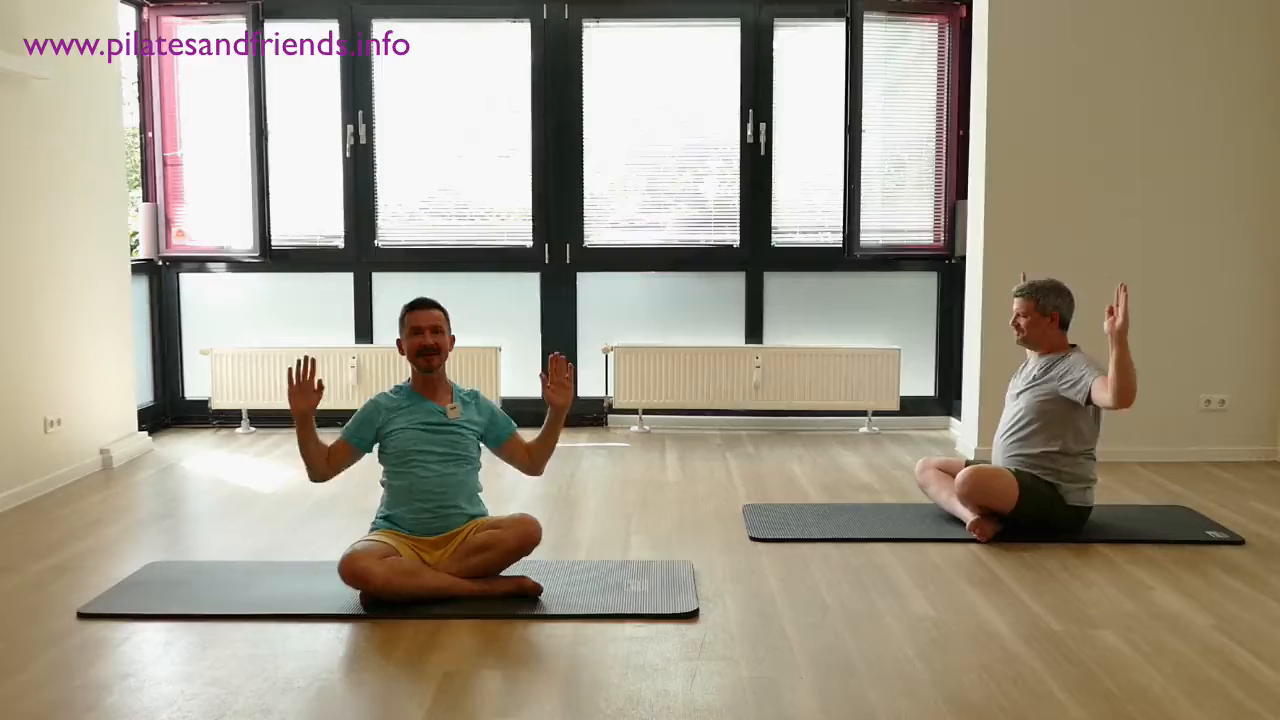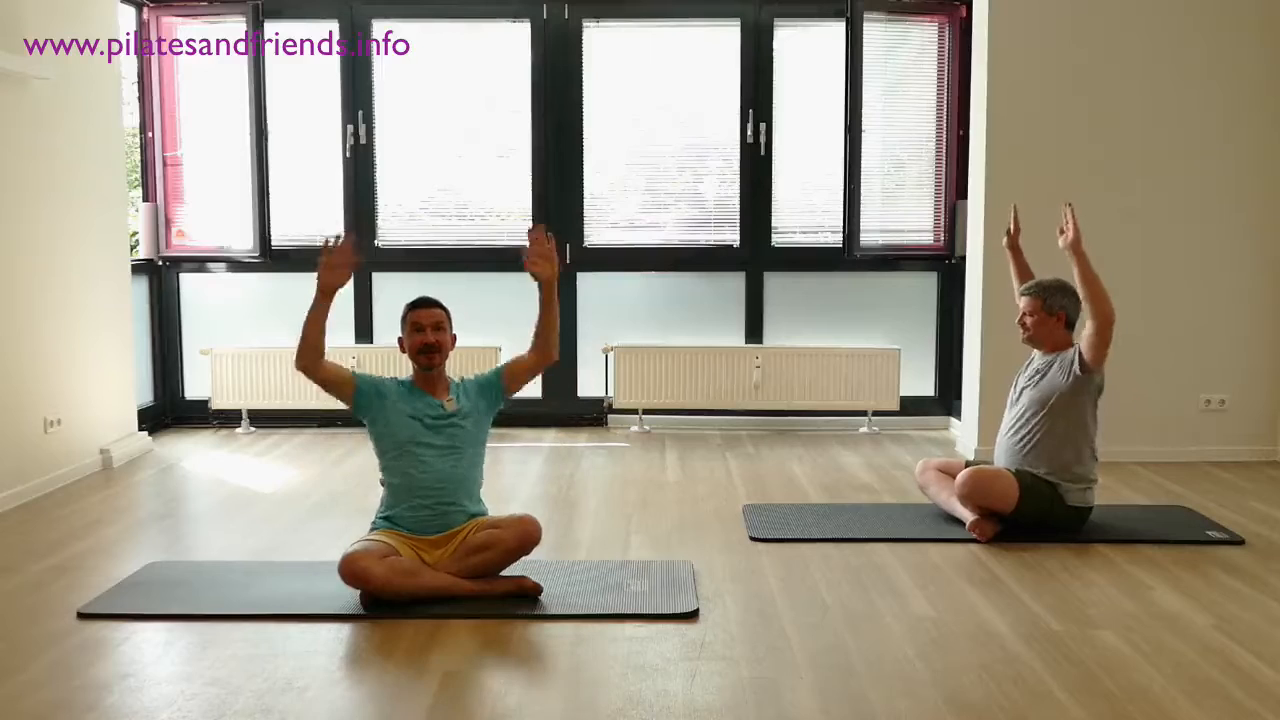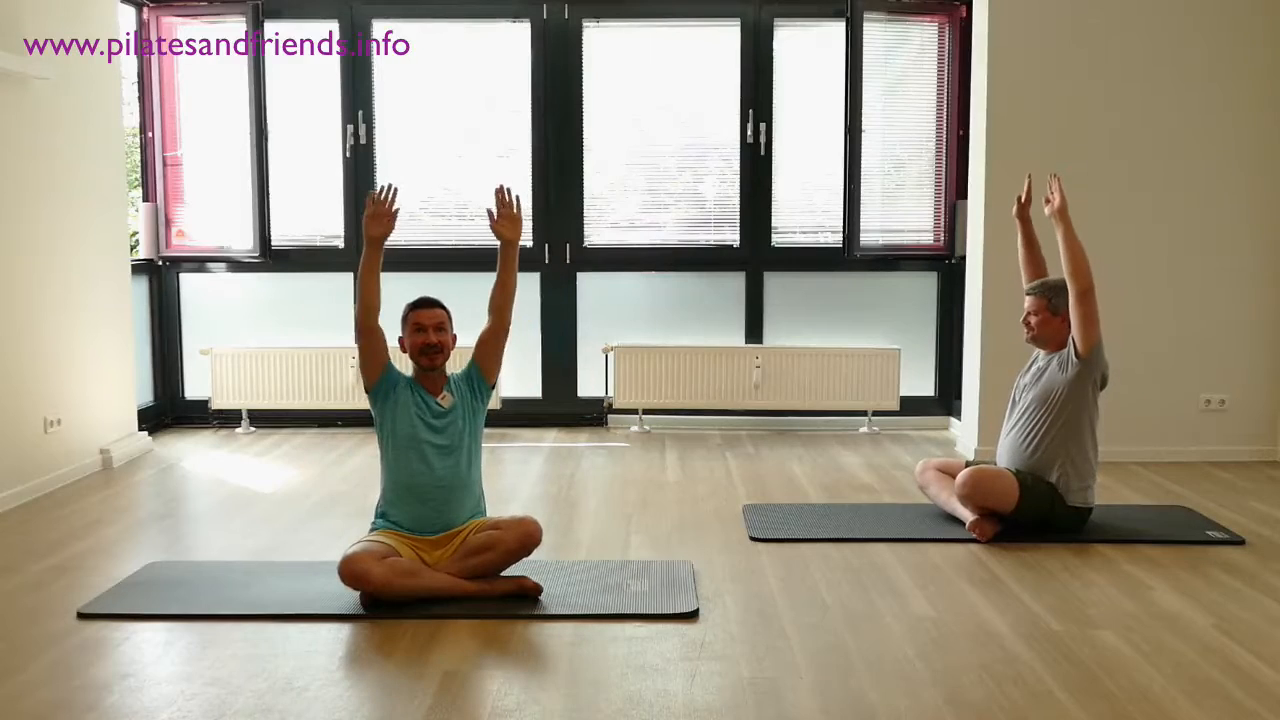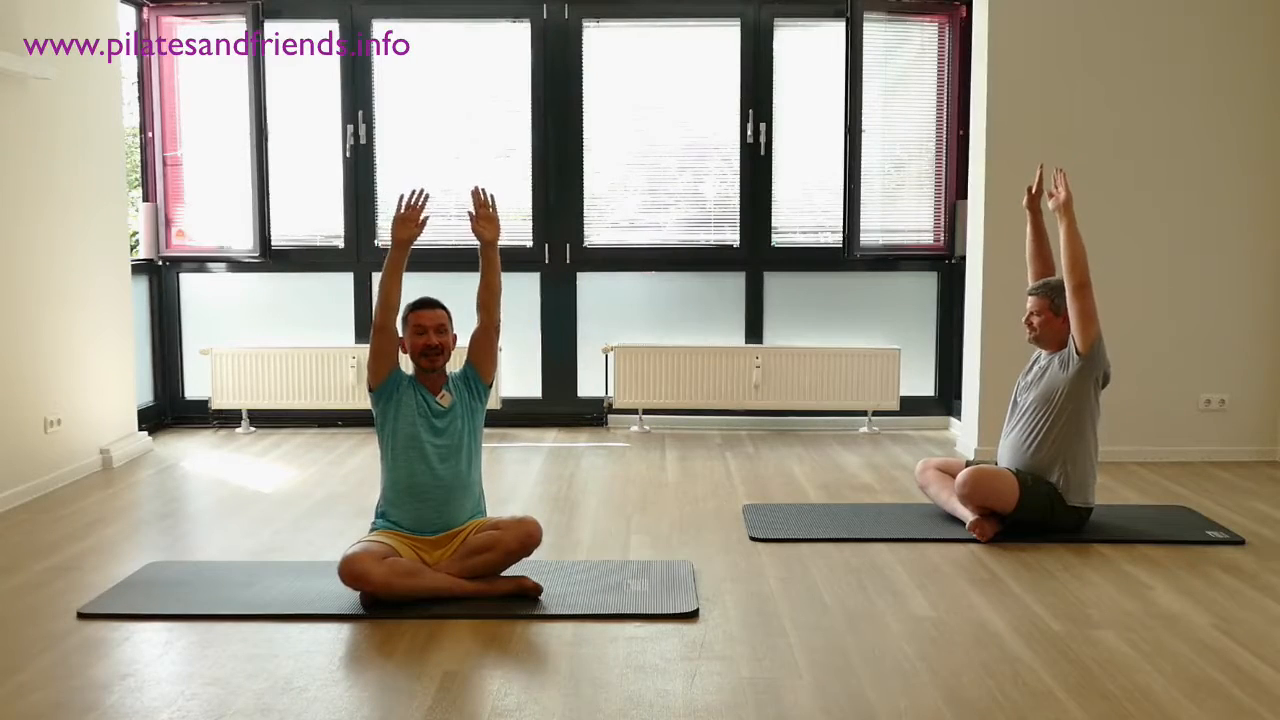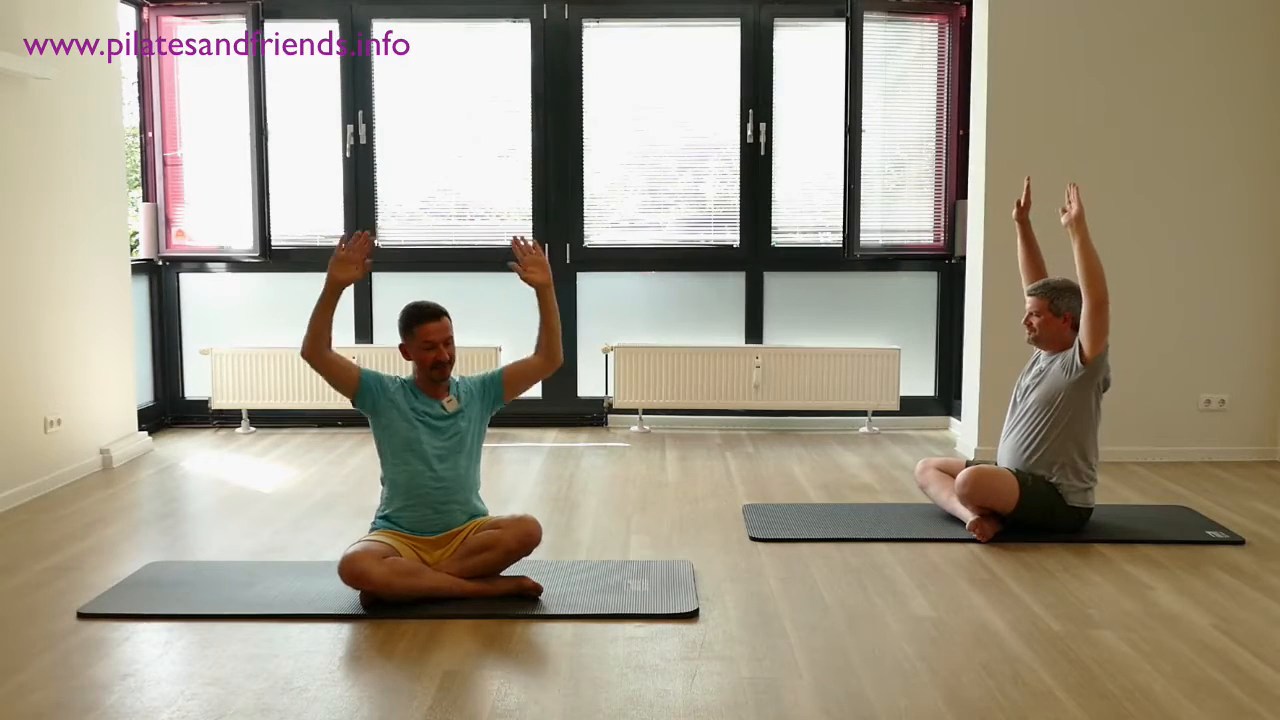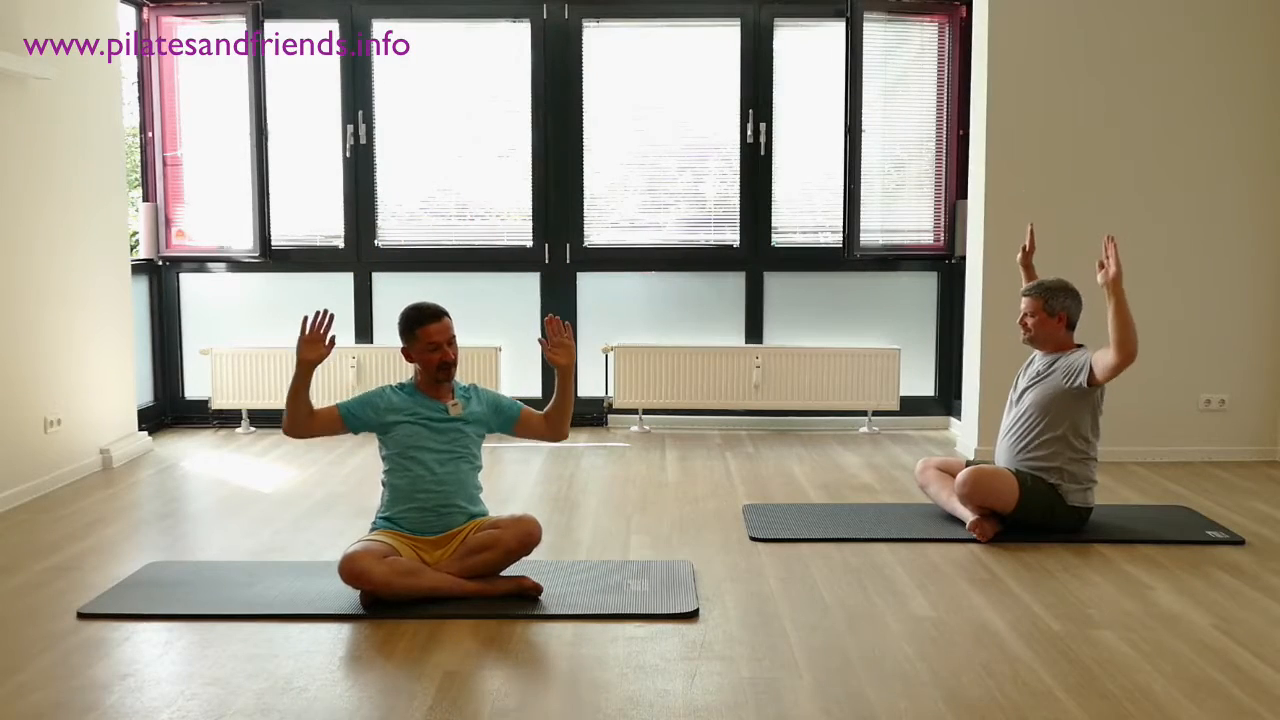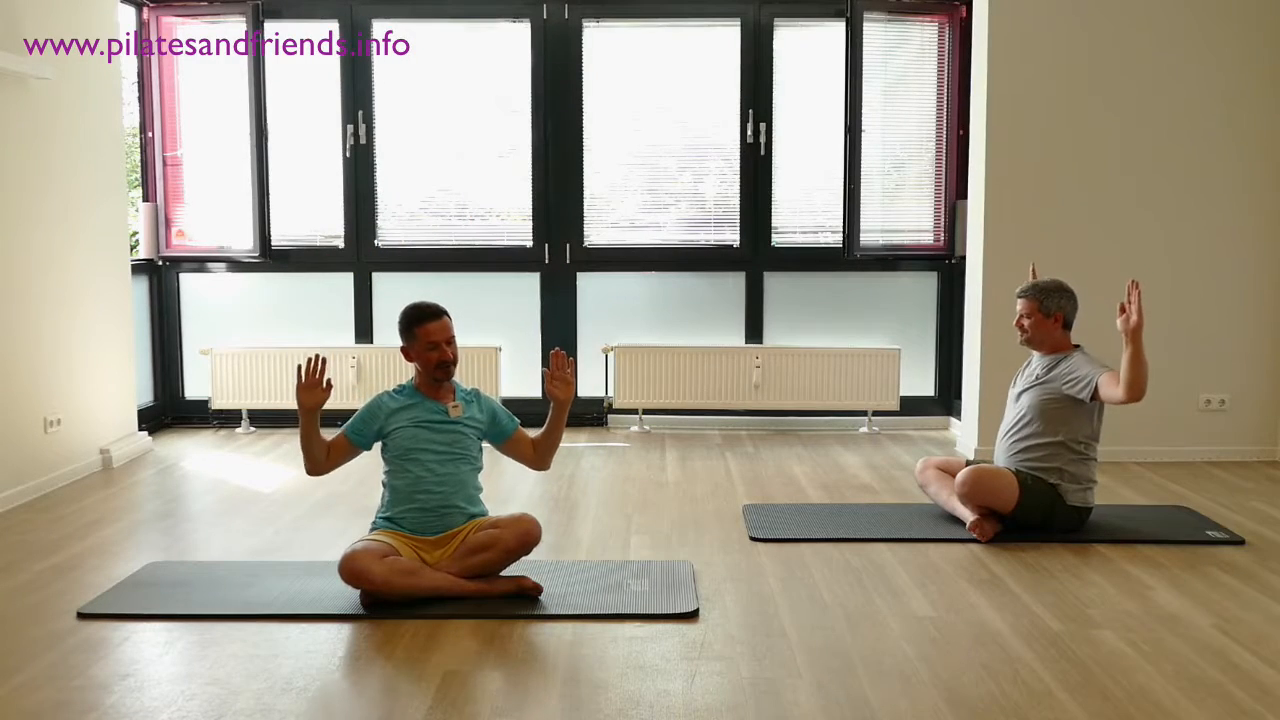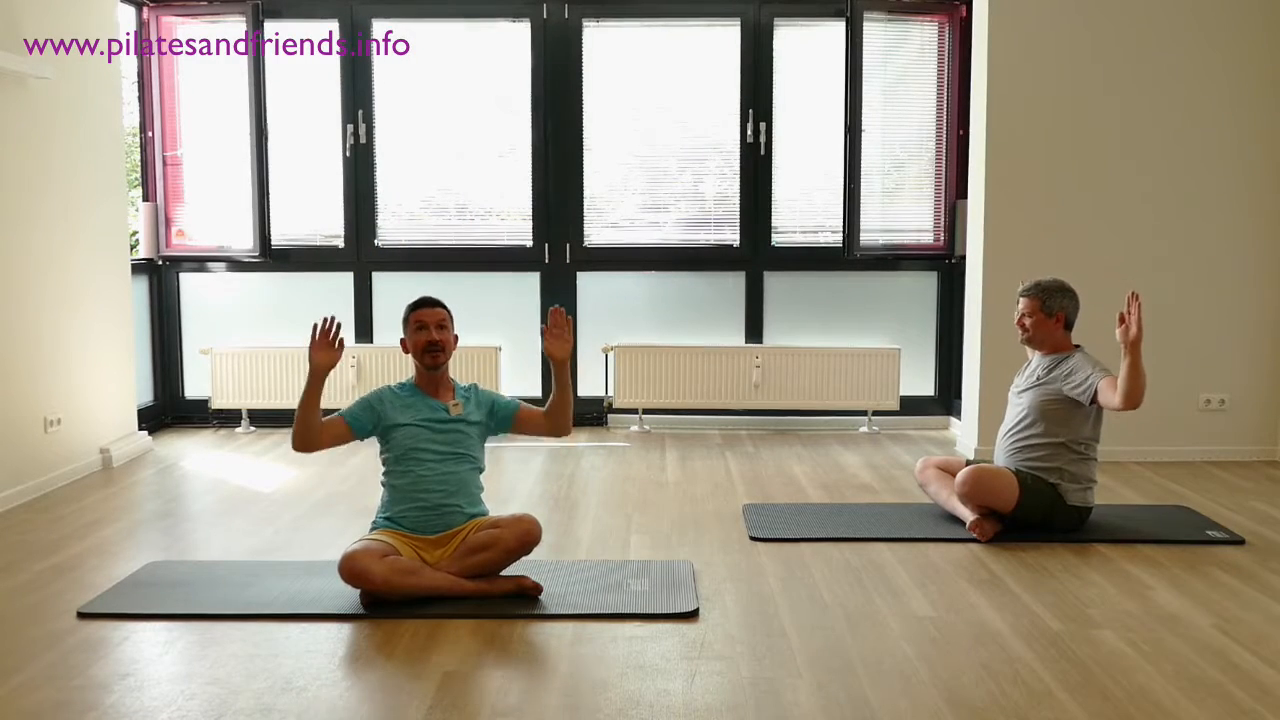
dt=0.5s
person 1, frame 1
left shoulder: (477, 406)
right shoulder: (381, 408)
left elbow: (533, 463)
right elbow: (320, 471)
left wrist: (557, 410)
right wrist: (305, 419)
left hip: (466, 536)
right hip: (398, 538)
left knee: (527, 530)
right knee: (354, 567)
left ankle: (402, 582)
right ankle: (493, 586)
person 1, frame 2
left shoulder: (479, 393)
right shoulder: (381, 396)
left elbow: (543, 355)
right elbow: (309, 364)
left wrist: (547, 286)
right wrist: (325, 291)
left hip: (467, 533)
right hip: (398, 536)
left knee: (527, 530)
right knee: (354, 567)
left ankle: (402, 580)
right ankle: (492, 586)
person 1, frame 3
left shoulder: (472, 390)
right shoulder: (390, 393)
left elbow: (499, 321)
right elbow: (367, 322)
left wrist: (508, 246)
right wrist: (373, 244)
left hip: (466, 534)
right hip: (398, 537)
left knee: (527, 531)
right knee: (354, 568)
left ankle: (404, 583)
right ankle: (495, 586)
person 1, frame 4
left shoulder: (470, 389)
right shoulder: (392, 392)
left elbow: (490, 322)
right elbow: (382, 322)
left wrist: (489, 246)
right wrist: (399, 247)
left hip: (466, 533)
right hip: (398, 537)
left knee: (527, 532)
right knee: (354, 568)
left ankle: (405, 583)
right ankle: (495, 587)
person 1, frame 5
left shoulder: (478, 392)
right shoulder: (384, 395)
left elbow: (548, 360)
right elbow: (314, 354)
left wrist: (543, 291)
right wrist: (337, 289)
left hip: (467, 533)
right hip: (399, 538)
left knee: (526, 531)
right knee: (354, 568)
left ankle: (403, 580)
right ankle: (491, 588)
person 1, frame 6
left shoulder: (482, 402)
right shoulder: (383, 403)
left elbow: (555, 429)
right elbow: (297, 427)
left wrist: (564, 371)
right wrist: (305, 367)
left hip: (467, 533)
right hip: (399, 537)
left knee: (526, 529)
right knee: (354, 566)
left ankle: (401, 583)
right ankle: (490, 587)
person 1, frame 7
left shoulder: (480, 405)
right shoulder: (385, 408)
left elbow: (538, 459)
right elbow: (318, 465)
left wrist: (560, 406)
right wrist: (309, 414)
left hip: (466, 534)
right hip: (399, 537)
left knee: (526, 529)
right knee: (354, 566)
left ankle: (402, 583)
right ankle: (491, 587)
person 1, frame 8
left shoulder: (481, 402)
right shoulder: (383, 403)
left elbow: (558, 425)
right elbow: (305, 443)
left wrist: (560, 365)
right wrist: (317, 374)
left hip: (468, 533)
right hip: (399, 537)
left knee: (526, 529)
right knee: (355, 565)
left ankle: (400, 583)
right ankle: (492, 586)
person 2, frame 1
left shoulder: (1074, 369)
right shoulder: (1035, 359)
left elbow: (1120, 397)
left wrist: (1117, 339)
right wrist: (1022, 304)
right hip: (1014, 478)
left knee: (969, 480)
right knee: (927, 468)
left ankle: (991, 518)
right ankle: (977, 516)
person 2, frame 2
left shoulder: (1077, 364)
right shoulder: (1041, 355)
left elbow: (1103, 322)
right elbow: (1030, 299)
left wrist: (1076, 253)
right wrist: (1013, 250)
left hip: (1058, 500)
right hip: (1015, 479)
left knee: (970, 482)
right knee: (927, 469)
left ankle: (989, 516)
right ankle: (978, 516)
person 2, frame 3
left shoulder: (1081, 362)
right shoulder: (1044, 352)
left elbow: (1082, 290)
right elbow: (1036, 283)
left wrist: (1061, 220)
right wrist: (1023, 222)
left hip: (1059, 500)
right hip: (1016, 480)
left knee: (971, 481)
right knee: (927, 469)
left ankle: (987, 515)
right ankle: (979, 516)
person 2, frame 4
left shoulder: (1082, 360)
right shoulder: (1045, 351)
left elbow: (1077, 286)
right elbow: (1041, 279)
left wrist: (1065, 214)
right wrist: (1033, 214)
left hip: (1059, 502)
right hip: (1017, 479)
left knee: (970, 481)
right knee: (928, 469)
left ankle: (990, 515)
right ankle: (980, 515)
person 2, frame 5
left shoulder: (1082, 363)
right shoulder: (1045, 352)
left elbow: (1097, 303)
right elbow: (1035, 284)
left wrist: (1077, 230)
right wrist: (1022, 224)
left hip: (1059, 501)
right hip: (1015, 479)
left knee: (970, 481)
right knee: (927, 469)
left ankle: (987, 515)
right ankle: (978, 516)
person 2, frame 6
left shoulder: (1078, 367)
right shoulder: (1041, 354)
left elbow: (1123, 354)
right elbow: (1039, 303)
left wrist: (1113, 288)
right wrist: (1026, 266)
left hip: (1059, 500)
right hip: (1015, 479)
left knee: (969, 481)
right knee: (927, 468)
left ankle: (988, 516)
right ankle: (979, 516)
person 2, frame 7
left shoulder: (1079, 368)
right shoulder: (1040, 358)
left elbow: (1130, 392)
left wrist: (1132, 336)
left hip: (1058, 500)
right hip: (1014, 478)
left knee: (970, 482)
right knee: (927, 468)
left ankle: (986, 518)
right ankle: (978, 517)
person 2, frame 8
left shoulder: (1079, 369)
right shoulder: (1039, 359)
left elbow: (1127, 400)
left wrist: (1131, 348)
left hip: (1058, 499)
right hip: (1015, 478)
left knee: (970, 481)
right knee: (927, 467)
left ankle: (990, 517)
right ankle: (977, 517)
